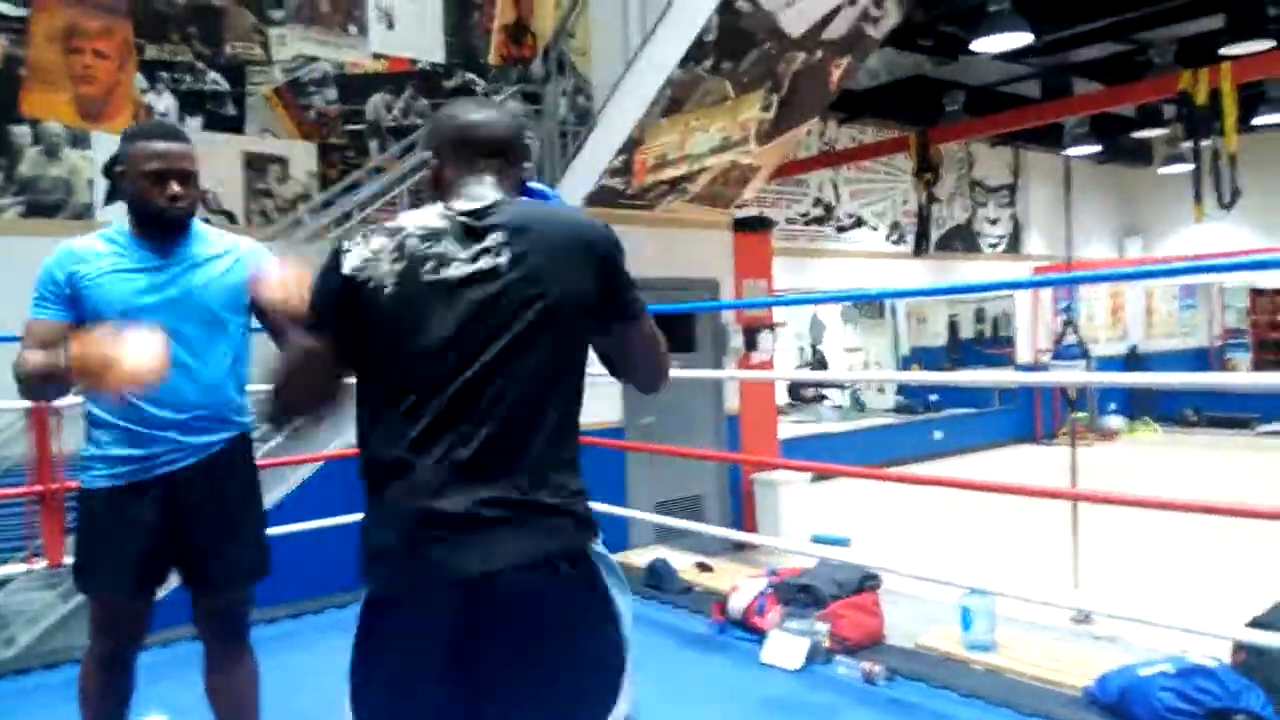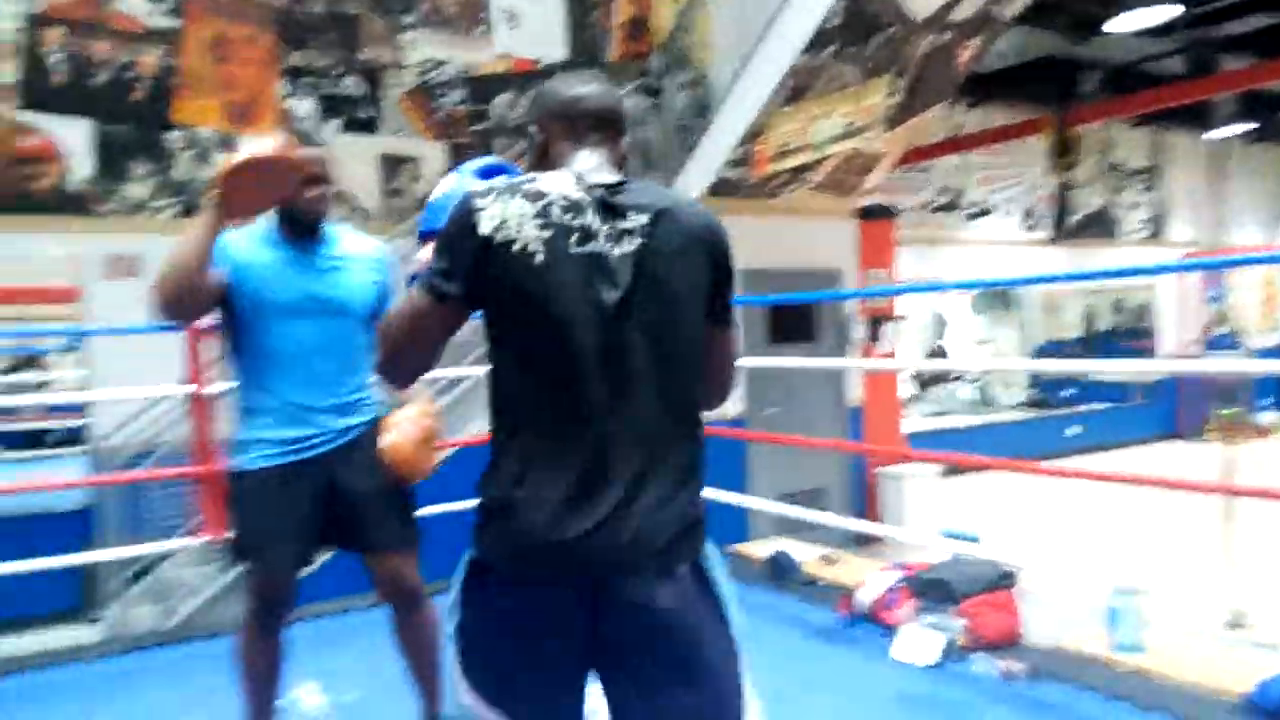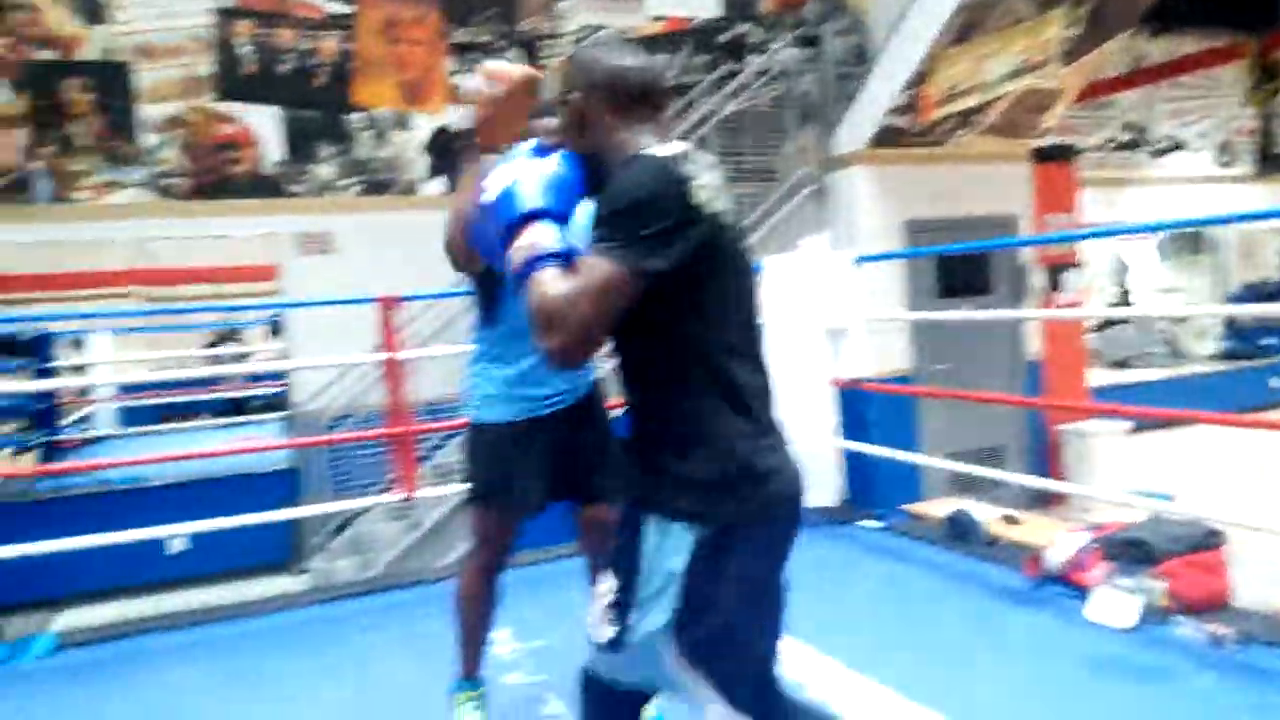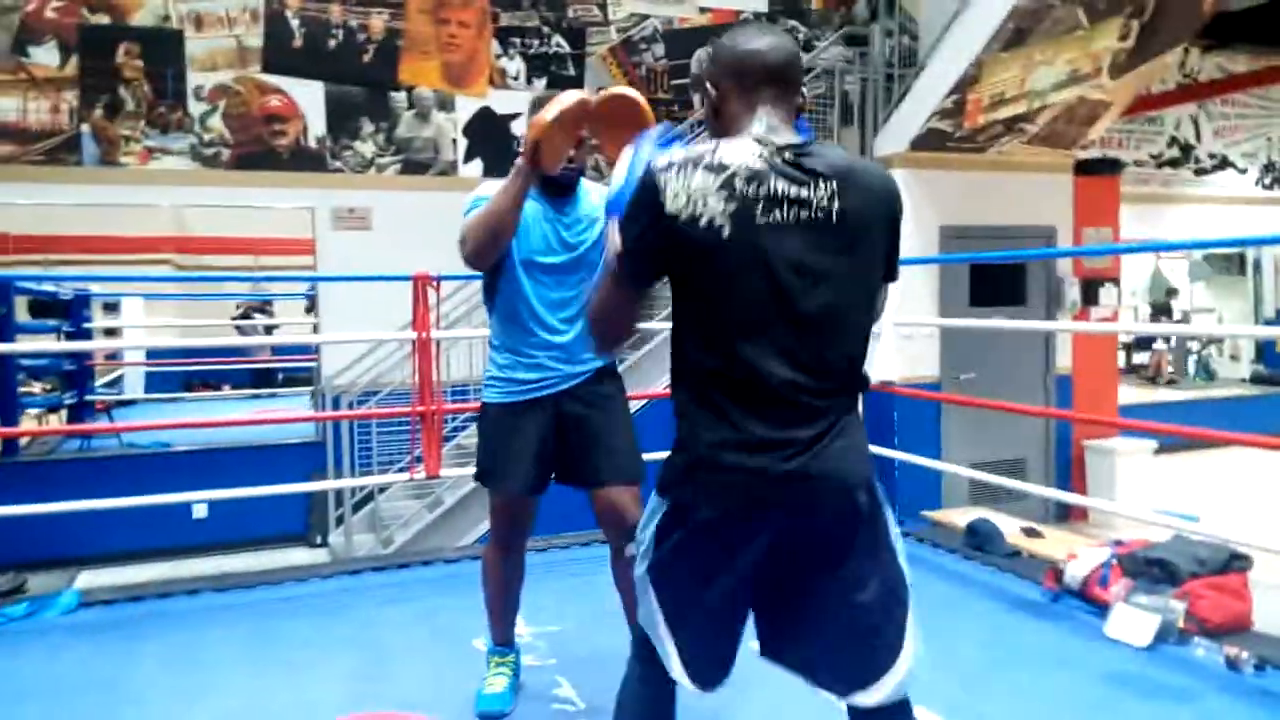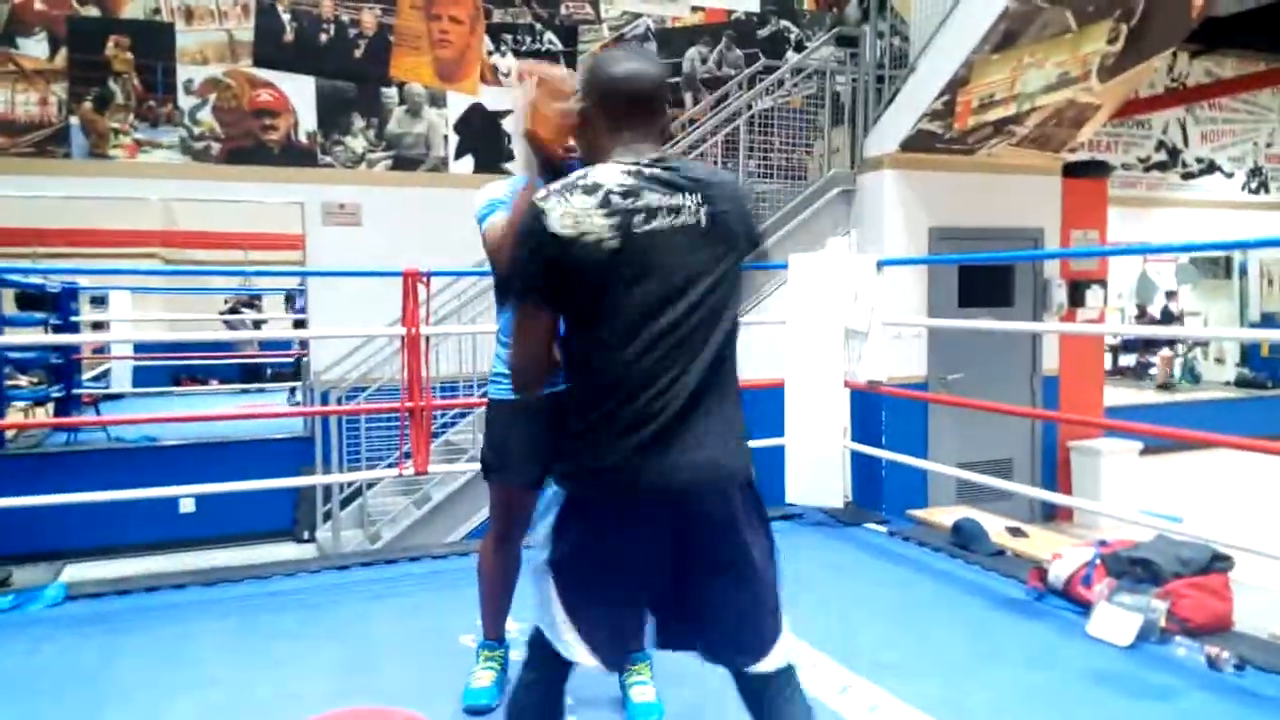
dt=0.4s
person 1, frame 1
left shoulder: (365, 254)
right shoulder: (581, 237)
left elbow: (289, 405)
right elbow: (651, 373)
left hip: (415, 565)
right hip: (546, 554)
person 1, frame 2
left shoulder: (490, 215)
right shoulder: (696, 228)
left elbow: (397, 363)
right elbow: (713, 389)
left wrist: (441, 253)
left hip: (528, 544)
right hip: (660, 541)
person 1, frame 3
left shoulder: (652, 181)
right shoulder: (680, 182)
left elbow: (565, 338)
left wrist: (532, 240)
left hip: (707, 492)
right hip: (740, 482)
person 1, frame 4
left shoulder: (677, 181)
right shoulder: (874, 188)
left elbow: (606, 331)
left wrist: (633, 214)
left hip: (712, 486)
right hip: (836, 483)
left knee: (655, 662)
person 1, frame 5
left shoulder: (553, 211)
right shoulder: (726, 198)
left elbow: (529, 379)
left hip: (607, 486)
right hip: (717, 477)
left knee: (549, 657)
person 2, frame 1
left shoulder: (241, 257)
right shoulder: (76, 262)
right elbow: (30, 372)
left wrist: (295, 309)
right wrist: (72, 362)
left hip: (218, 467)
right hip: (119, 476)
left knee: (228, 631)
right knee: (114, 642)
person 2, frame 2
left shoulder: (369, 256)
right shoulder: (239, 251)
right elbow: (174, 305)
right wrist: (215, 213)
left hip: (359, 445)
right hip: (272, 455)
left knee: (406, 587)
right knee: (268, 603)
person 2, frame 3
left shoulder: (587, 211)
right shoulder: (493, 207)
right elbow: (464, 255)
right wrist: (482, 156)
left hip: (576, 399)
right hip: (507, 408)
left knee: (605, 537)
right knee: (490, 550)
person 2, frame 4
left shoulder: (606, 201)
right shoulder: (498, 195)
right elbow: (476, 253)
right wrist: (528, 167)
left hip: (592, 383)
right hip: (515, 390)
left knee: (625, 521)
right knee: (507, 528)
right ankle: (502, 653)
person 2, frame 5
right shoulder: (507, 196)
right elbow: (505, 252)
right wrist: (535, 172)
right hip: (520, 389)
right knee: (506, 523)
left ankle: (634, 660)
right ankle: (493, 649)
